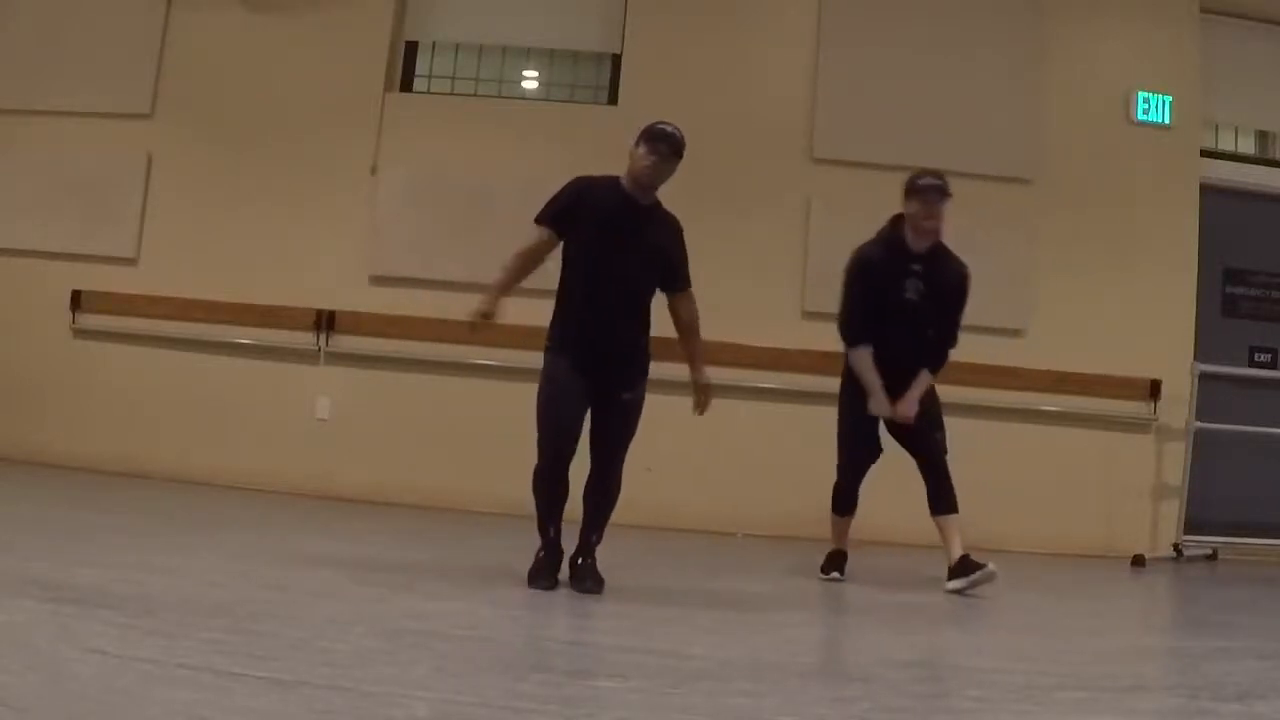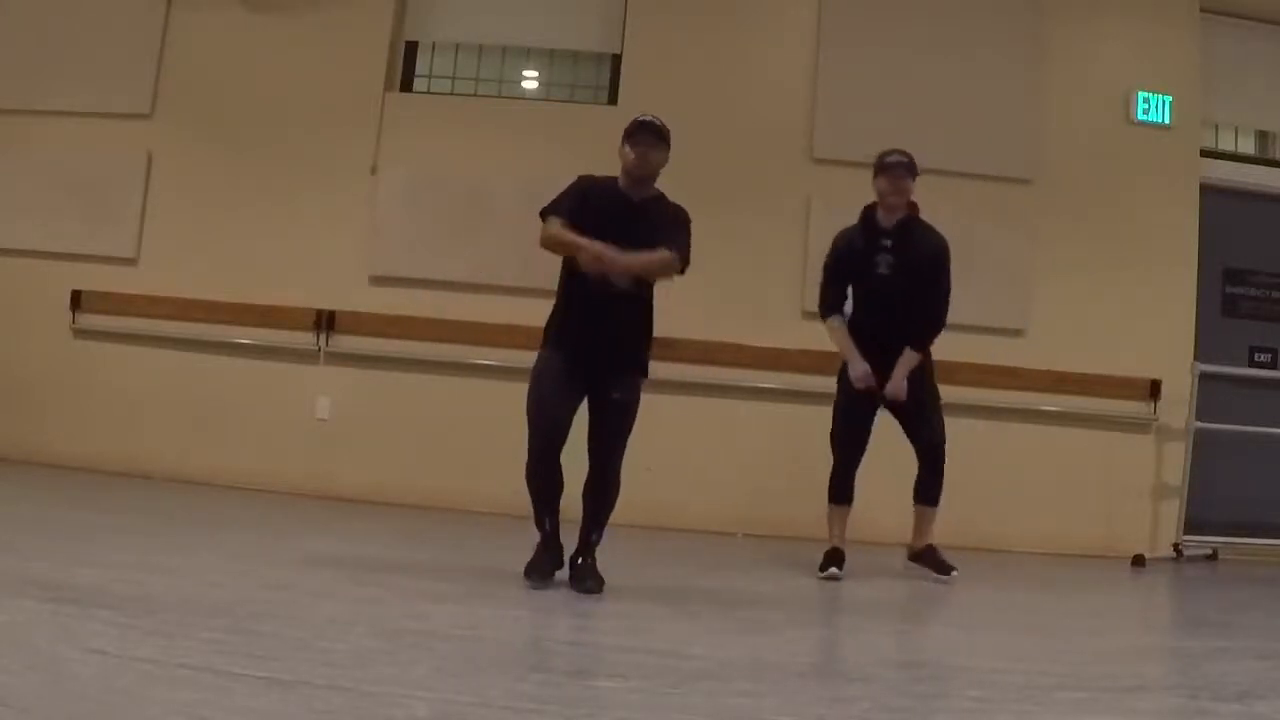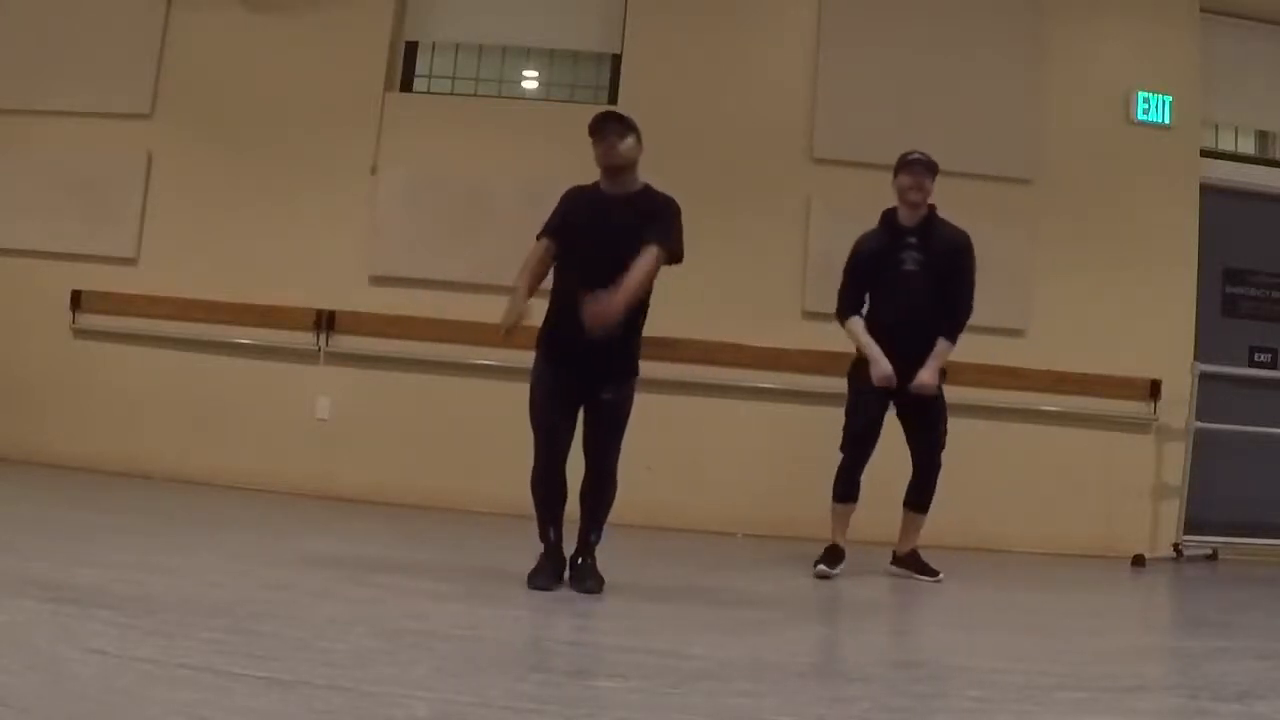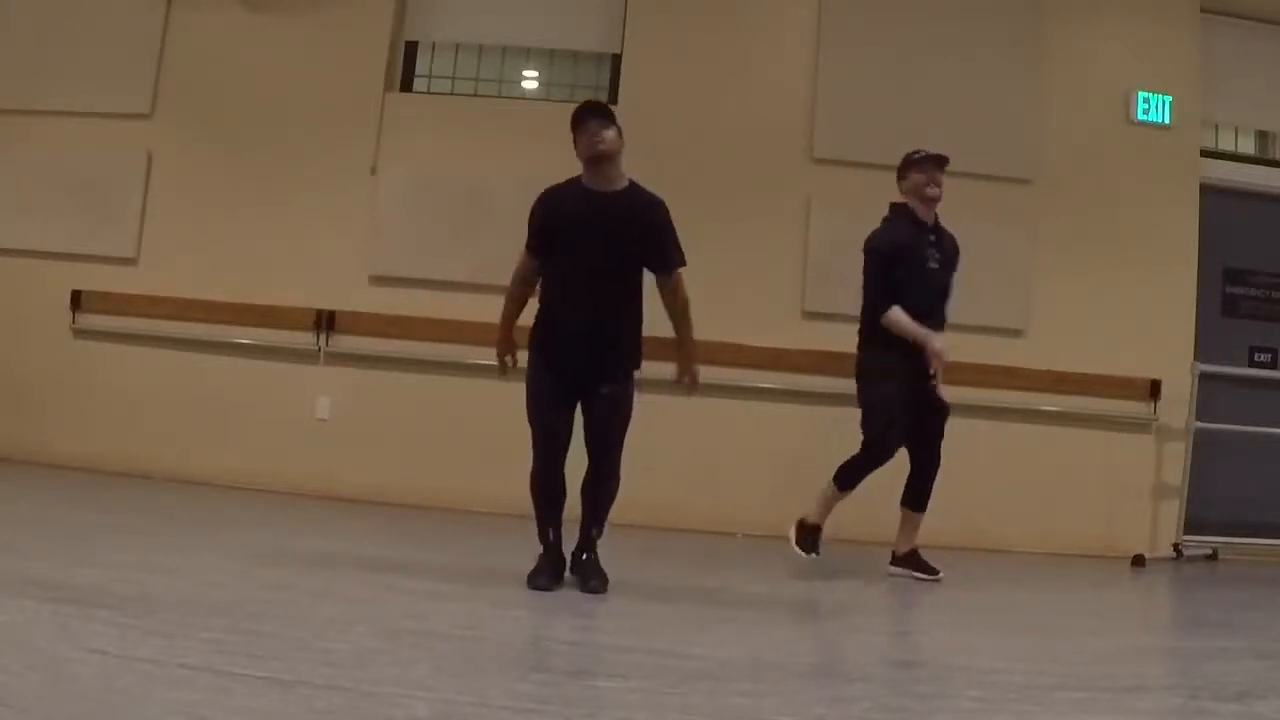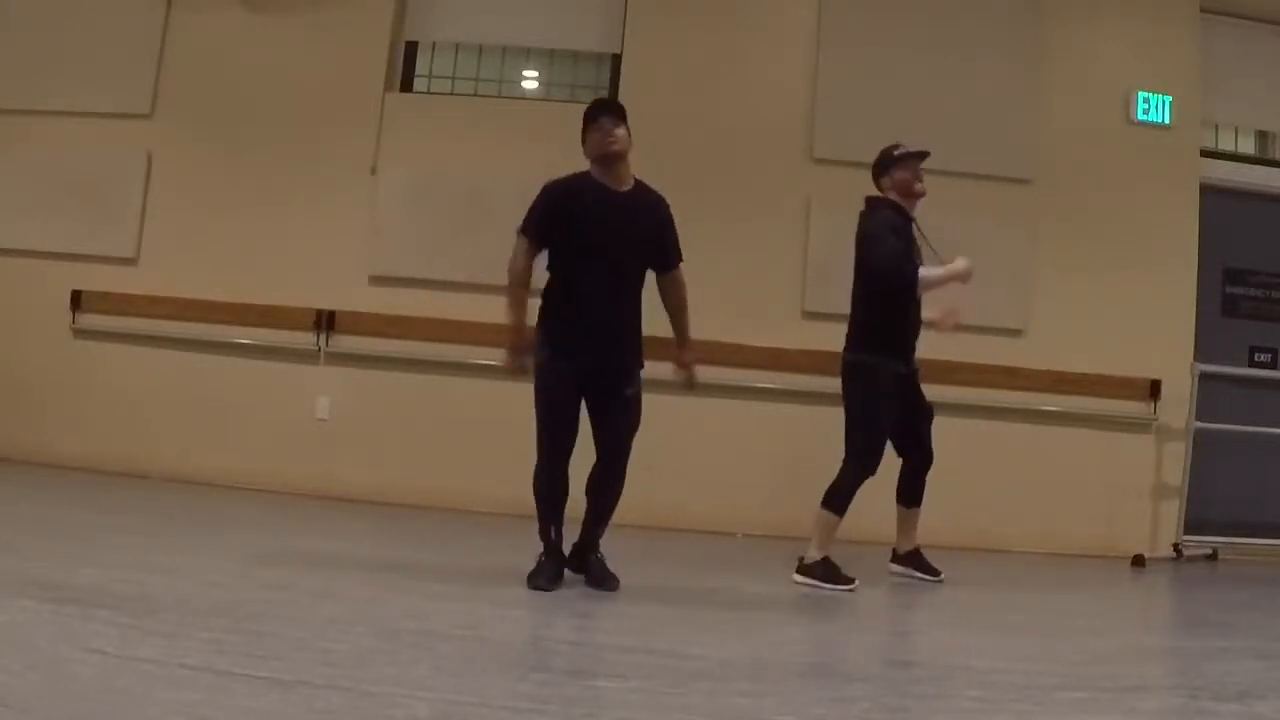
dt=0.3s
person 1, frame 1
left shoulder: (667, 228)
right shoulder: (585, 194)
left elbow: (681, 299)
right elbow: (541, 244)
left wrist: (697, 368)
right wrist: (495, 292)
left hip: (628, 362)
right hip: (570, 351)
left knee: (609, 465)
right knee: (554, 453)
left ankle: (586, 556)
right ankle: (548, 549)
person 1, frame 2
left shoulder: (671, 218)
right shoulder: (587, 191)
left elbow: (668, 262)
right elbow: (550, 232)
left wrist: (622, 261)
right wrist: (592, 254)
left hip: (623, 357)
right hip: (565, 344)
left knee: (606, 461)
right knee: (543, 444)
left ankle: (586, 556)
right ankle: (548, 544)
person 1, frame 3
left shoulder: (660, 209)
right shoulder: (575, 201)
left elbow: (650, 260)
right elbow: (543, 250)
left wrist: (618, 300)
right wrist: (519, 298)
left hip: (614, 358)
right hip: (557, 350)
left knee: (601, 461)
right knee: (548, 456)
left ankle: (586, 556)
right ankle: (550, 552)
person 1, frame 4
left shoulder: (648, 209)
right shoulder: (555, 201)
left elbow: (671, 280)
right elbow: (529, 268)
left wrist: (686, 349)
right wrist: (505, 328)
left hip: (614, 358)
right hip: (552, 353)
left knee: (605, 458)
right knee: (548, 456)
left ankle: (586, 552)
right ankle: (550, 552)
person 1, frame 5
left shoulder: (652, 208)
right shoulder: (562, 194)
left elbow: (670, 277)
right elbow: (523, 254)
left wrist: (683, 343)
right wrist: (517, 324)
left hip: (620, 354)
right hip: (560, 347)
left knee: (615, 456)
right knee: (554, 453)
left ankle: (588, 550)
right ankle: (551, 551)
person 2, frame 1
left shoulder: (952, 272)
right shoulder: (870, 257)
left elbow: (943, 342)
right elbow: (851, 330)
left wrist: (912, 395)
right wrist: (874, 392)
left hip: (916, 378)
right hip: (863, 377)
left knee: (936, 462)
right knee: (853, 463)
left ankle: (958, 561)
right ankle: (837, 551)
person 2, frame 2
left shoulder: (930, 244)
right shoulder: (850, 240)
left elbow: (933, 318)
right elbow: (829, 306)
left wrist: (902, 372)
right wrist: (853, 359)
left hip: (912, 366)
right hip: (860, 363)
left knee: (933, 450)
right knee: (846, 453)
left ankle: (923, 545)
right ankle: (836, 549)
person 2, frame 3
left shoulder: (953, 242)
right shoulder: (871, 243)
left elbow: (959, 312)
right elbow: (847, 308)
left wrist: (933, 366)
right wrist: (874, 356)
left hip: (924, 366)
right hip: (873, 365)
left knee: (929, 460)
right knee: (855, 453)
left ankle: (906, 551)
right ankle: (836, 545)
person 2, frame 4
left shoulder: (947, 243)
right shoulder: (889, 236)
right elbow: (879, 304)
left wrist: (935, 353)
right wrist: (926, 337)
left hip: (918, 365)
right hip: (882, 359)
left knee: (927, 458)
right knee: (880, 445)
left ankle: (904, 551)
right ankle: (811, 522)
person 2, frame 5
left shoulder: (900, 227)
right shoulder: (882, 225)
right elbow: (899, 281)
left wrist: (930, 318)
right wrist: (950, 273)
left hip: (897, 363)
right hip: (871, 362)
left knee: (919, 453)
right knee: (862, 459)
left ankle: (906, 551)
right ankle: (813, 558)
